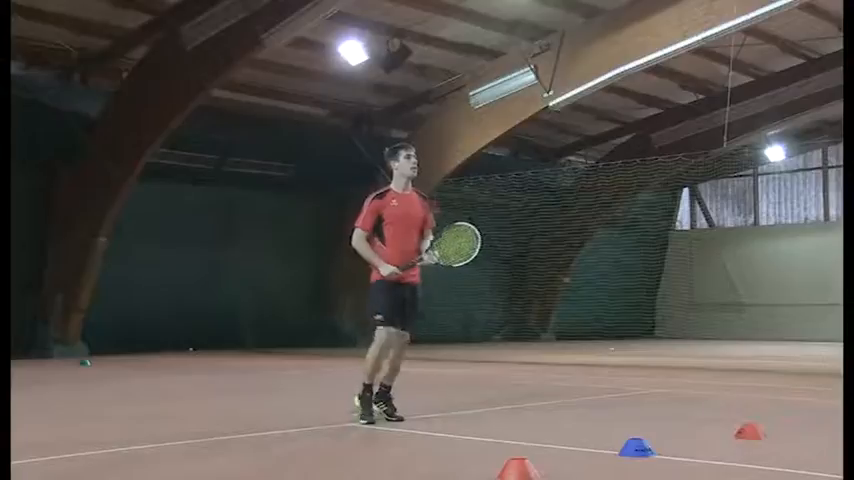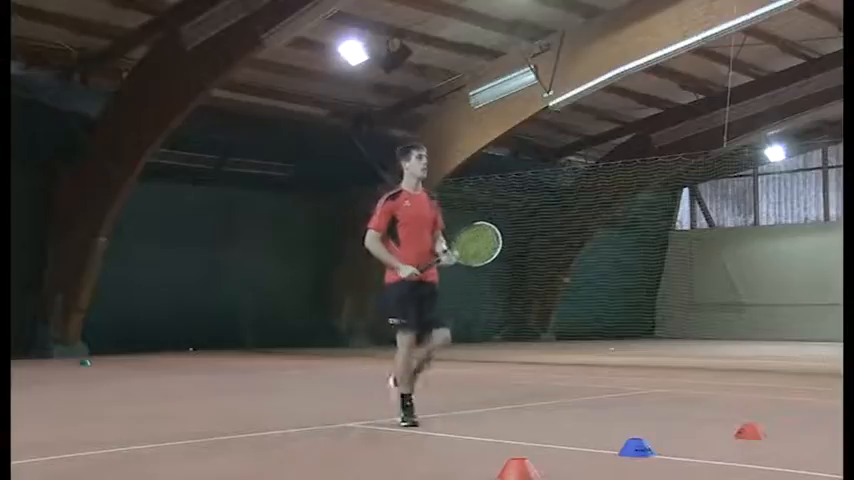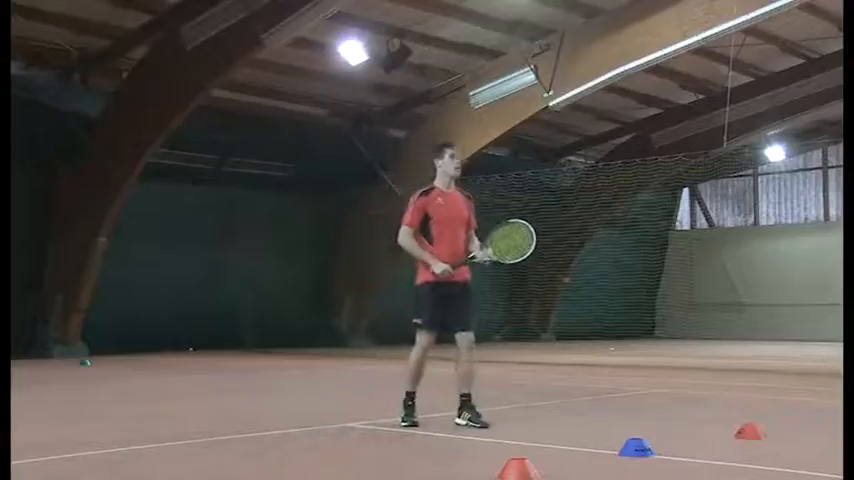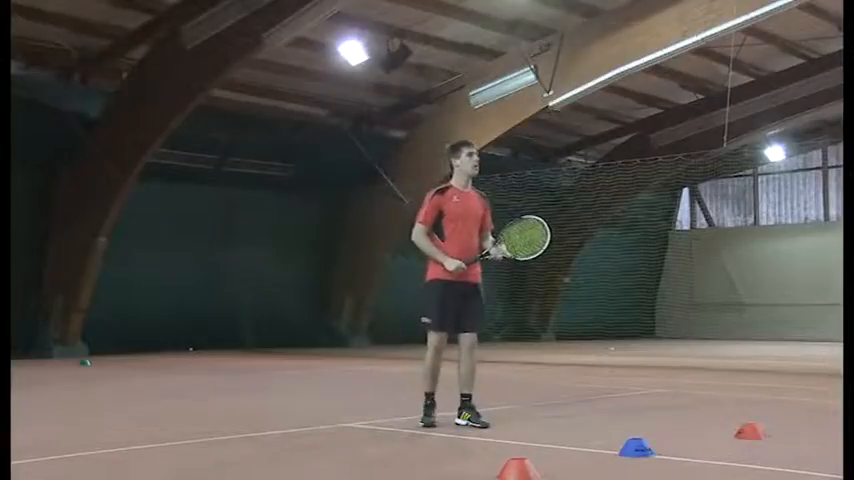
dt=0.5s
person 1, frame 1
left shoulder: (421, 201)
right shoulder: (378, 200)
left elbow: (426, 236)
right elbow: (357, 239)
left wrist: (427, 252)
right wrist: (382, 265)
left hip: (410, 281)
right hip: (384, 280)
left knee: (402, 340)
right knee: (384, 336)
left ankle: (383, 396)
right ankle: (365, 394)
person 1, frame 2
left shoulder: (431, 201)
right shoulder: (391, 201)
right elbow: (371, 241)
left wrist: (443, 252)
right wrist: (400, 266)
left hip: (428, 281)
right hip: (400, 282)
left knee: (441, 337)
right knee: (405, 341)
left ankle: (403, 379)
right ankle: (406, 405)
person 1, frame 3
left shoulder: (465, 200)
right shoulder: (424, 197)
right elbow: (404, 238)
left wrist: (478, 250)
right wrist: (433, 262)
left hip: (460, 281)
right hip: (431, 282)
left knee: (467, 342)
right knee: (424, 342)
left ankle: (465, 408)
right ankle: (409, 403)
person 1, frame 4
left shoulder: (480, 200)
right shoulder: (439, 196)
right elbow: (417, 235)
left wrist: (493, 249)
right wrist: (446, 260)
left hip: (471, 281)
right hip: (442, 280)
left knee: (469, 343)
right knee: (436, 343)
left ankle: (466, 407)
right ankle: (429, 403)
